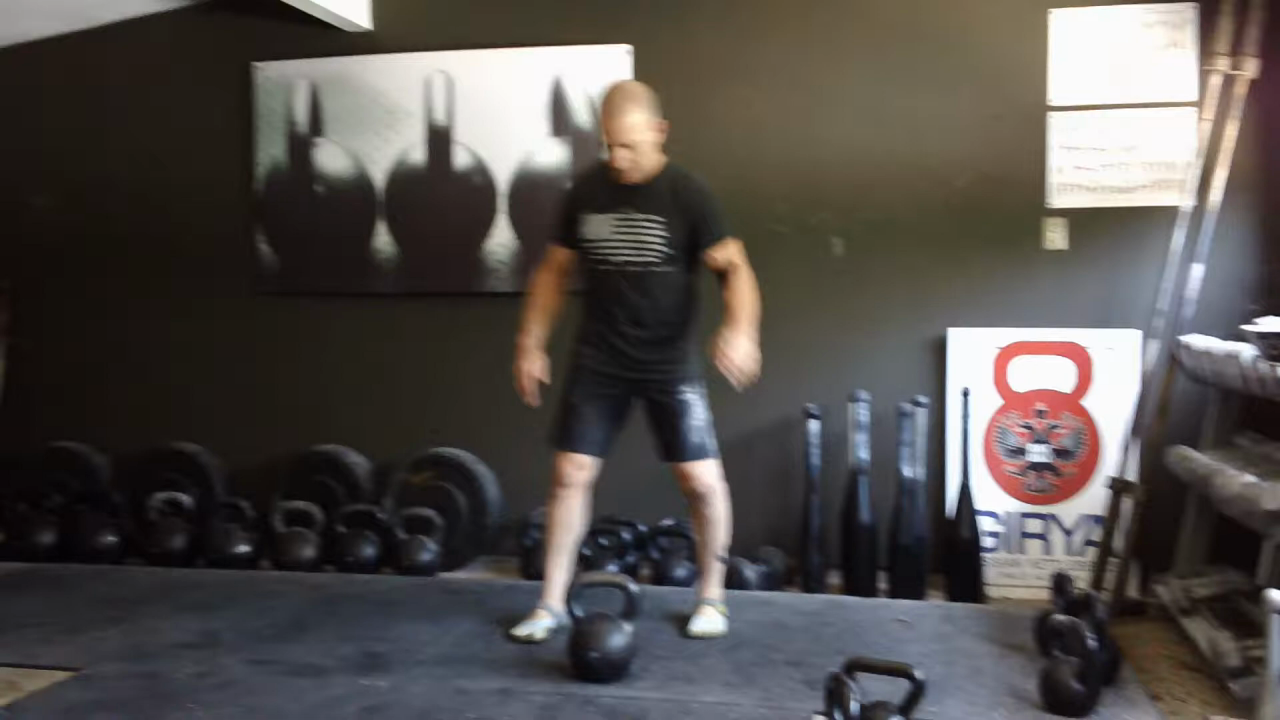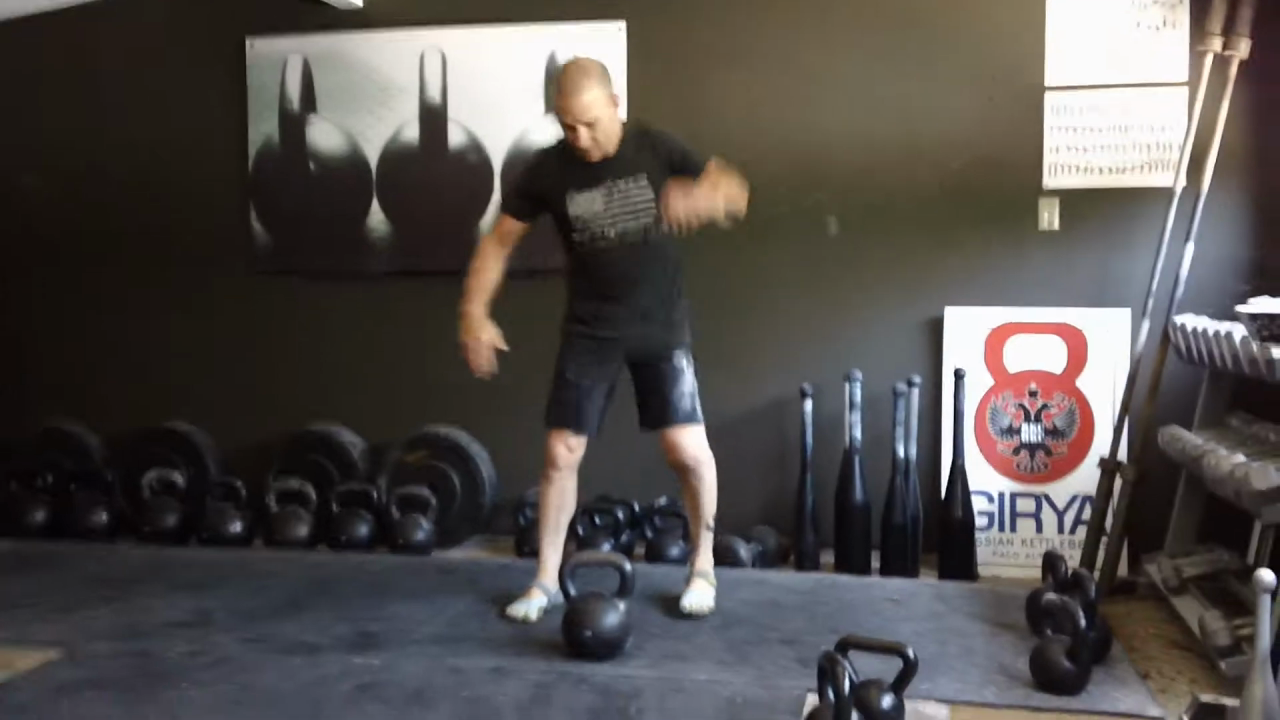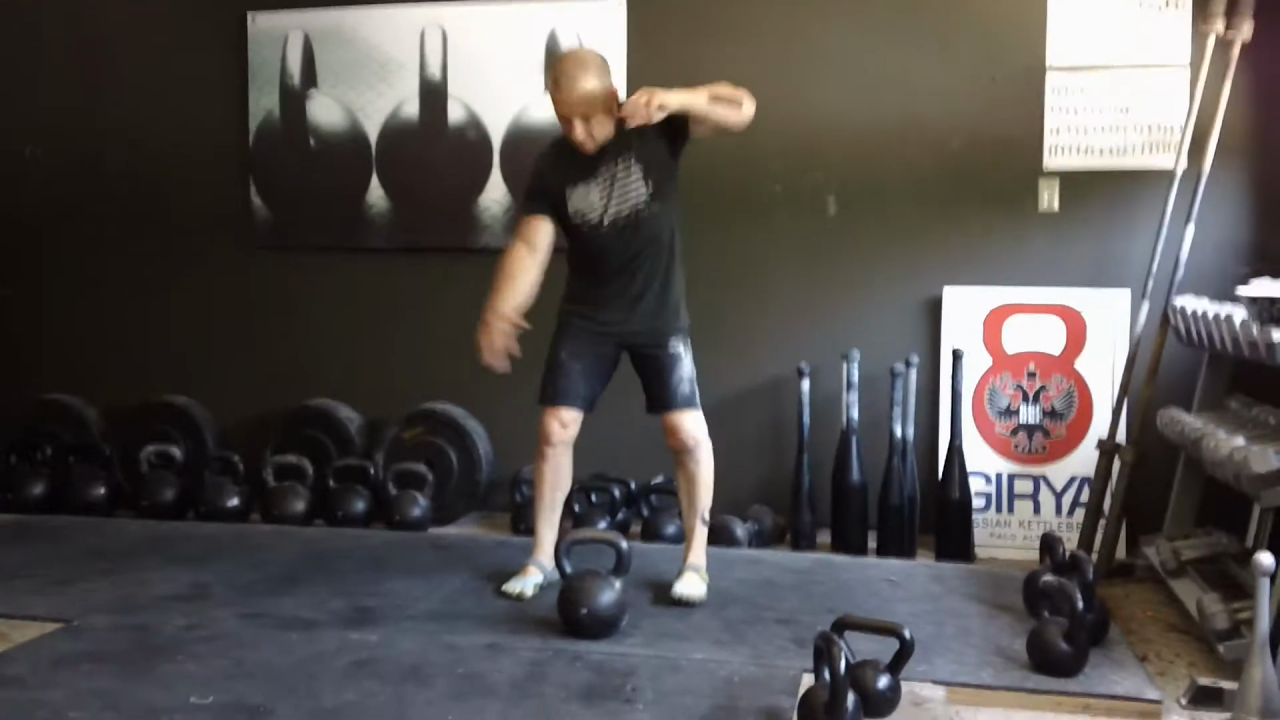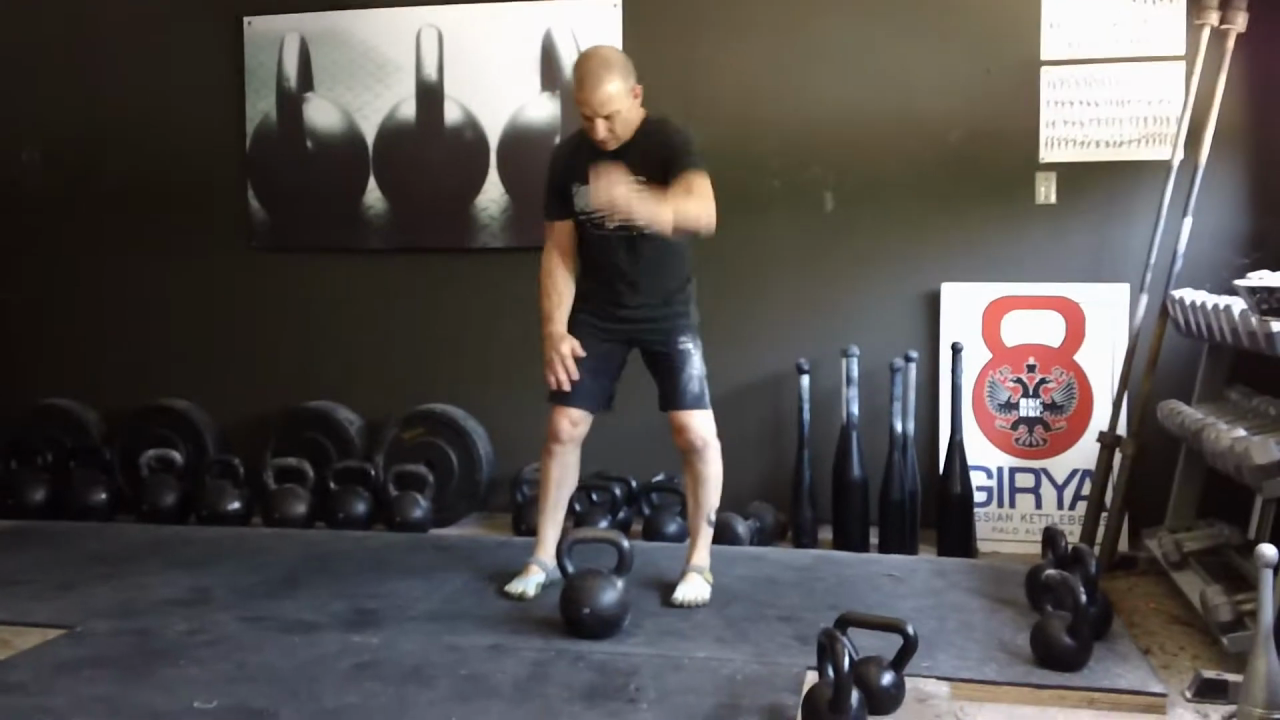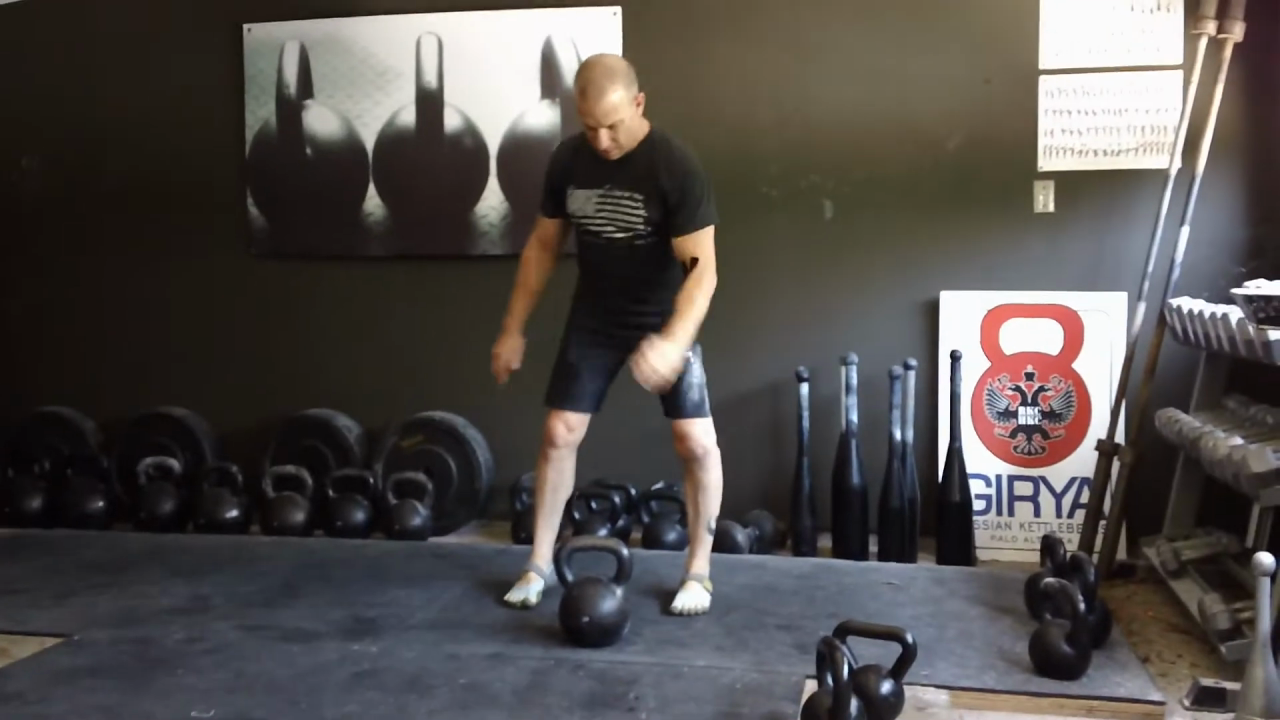
dt=0.2s
person 1, frame 1
left shoulder: (688, 195)
right shoulder: (586, 191)
left elbow: (736, 270)
right elbow: (554, 270)
left wrist: (741, 330)
right wrist: (530, 346)
left hip: (671, 362)
right hip: (598, 358)
left knee: (702, 479)
right knee: (569, 475)
left ankle: (711, 595)
right ankle: (552, 602)
person 1, frame 2
left shoulder: (654, 148)
right shoulder: (547, 171)
left elbow: (733, 193)
right elbow: (499, 241)
left wrist: (702, 198)
right wrist: (476, 315)
left hip: (662, 329)
right hip: (591, 332)
left knee: (687, 451)
right knee: (561, 452)
left ankle: (702, 569)
right ankle: (547, 581)
person 1, frame 3
left shoulder: (654, 124)
right shoulder: (552, 166)
left elbow: (740, 109)
right elbow: (530, 245)
left wrist: (679, 98)
right wrist: (499, 310)
left hip: (657, 314)
right hip: (585, 317)
left knee: (687, 435)
right knee: (555, 430)
left ankle: (694, 562)
right ankle: (541, 558)
person 1, frame 4
left shoulder: (668, 142)
right shoulder: (567, 157)
left elbow: (701, 213)
right elbow: (558, 251)
left wrist: (636, 202)
right wrist: (556, 332)
left hip: (665, 309)
right hip: (597, 312)
left knee: (695, 433)
right knee: (563, 429)
left ankle: (698, 563)
right ankle: (544, 558)
person 1, frame 5
left shoulder: (674, 166)
right shoulder: (567, 159)
left elbow: (701, 267)
right elbow: (544, 244)
left wrist: (673, 341)
right wrist: (513, 328)
left hip: (662, 322)
right hip: (594, 318)
left knee: (696, 441)
right knee: (558, 435)
left ankle: (698, 572)
right ankle: (540, 564)
